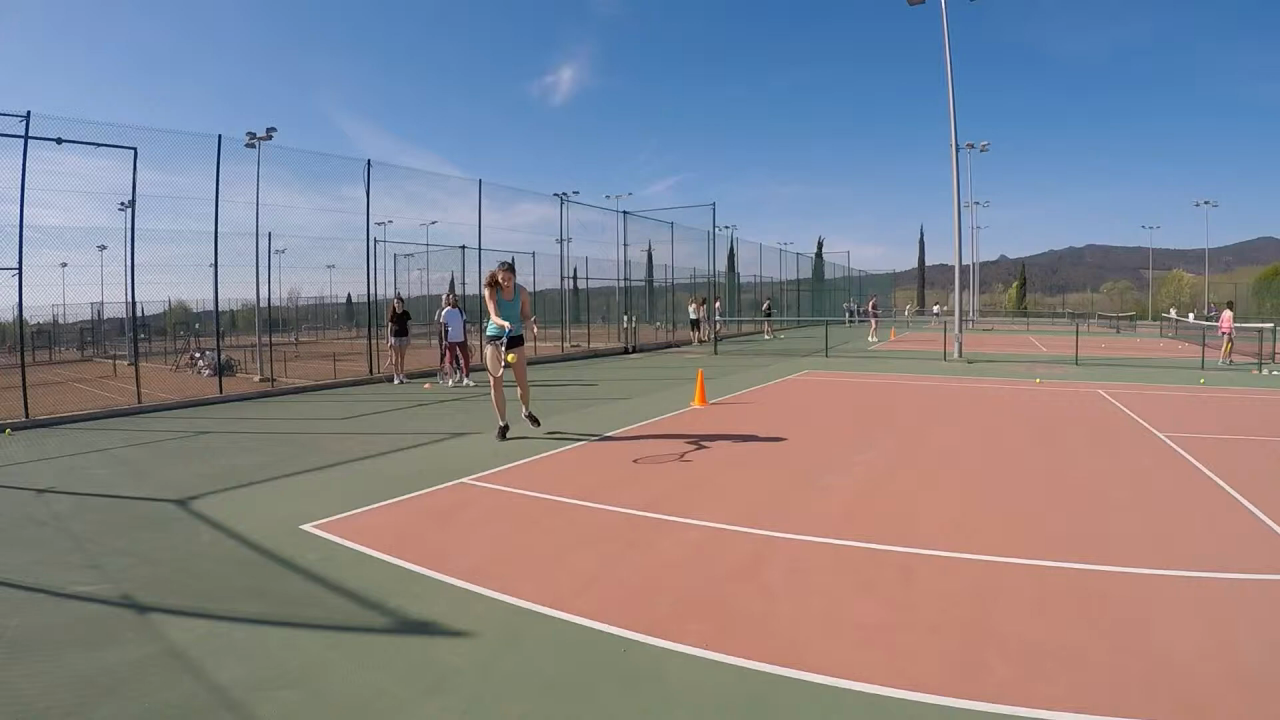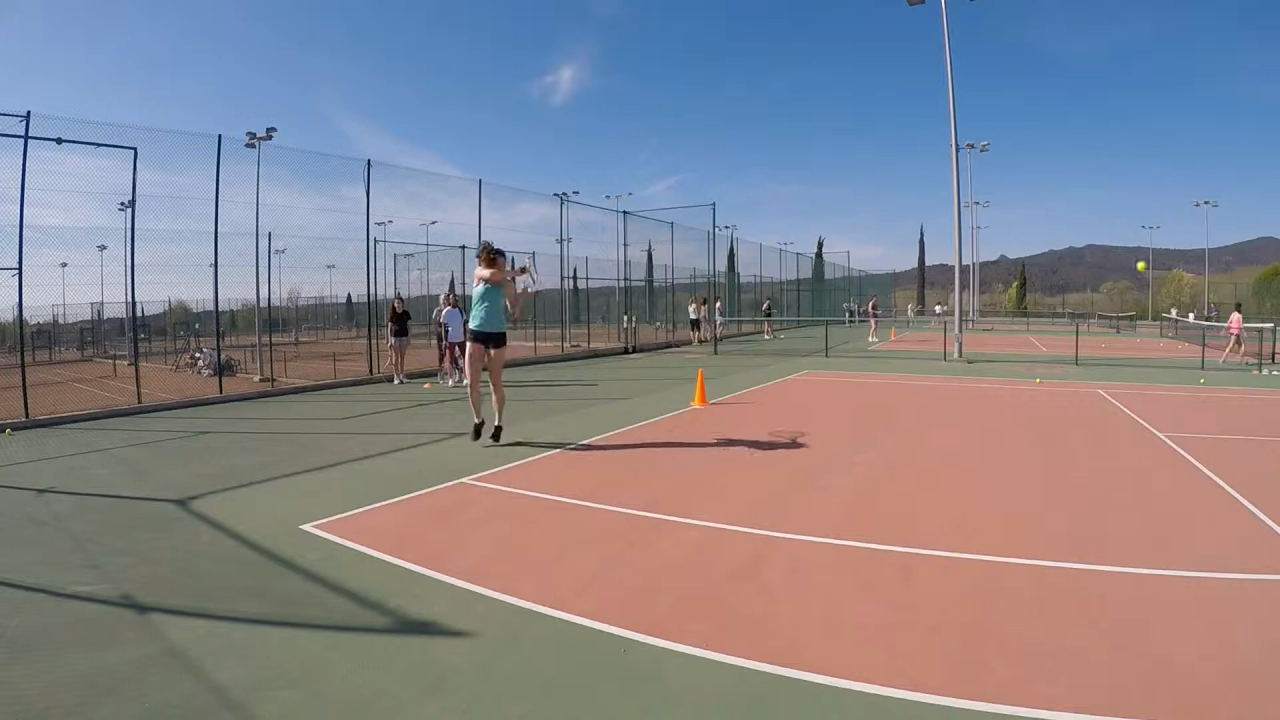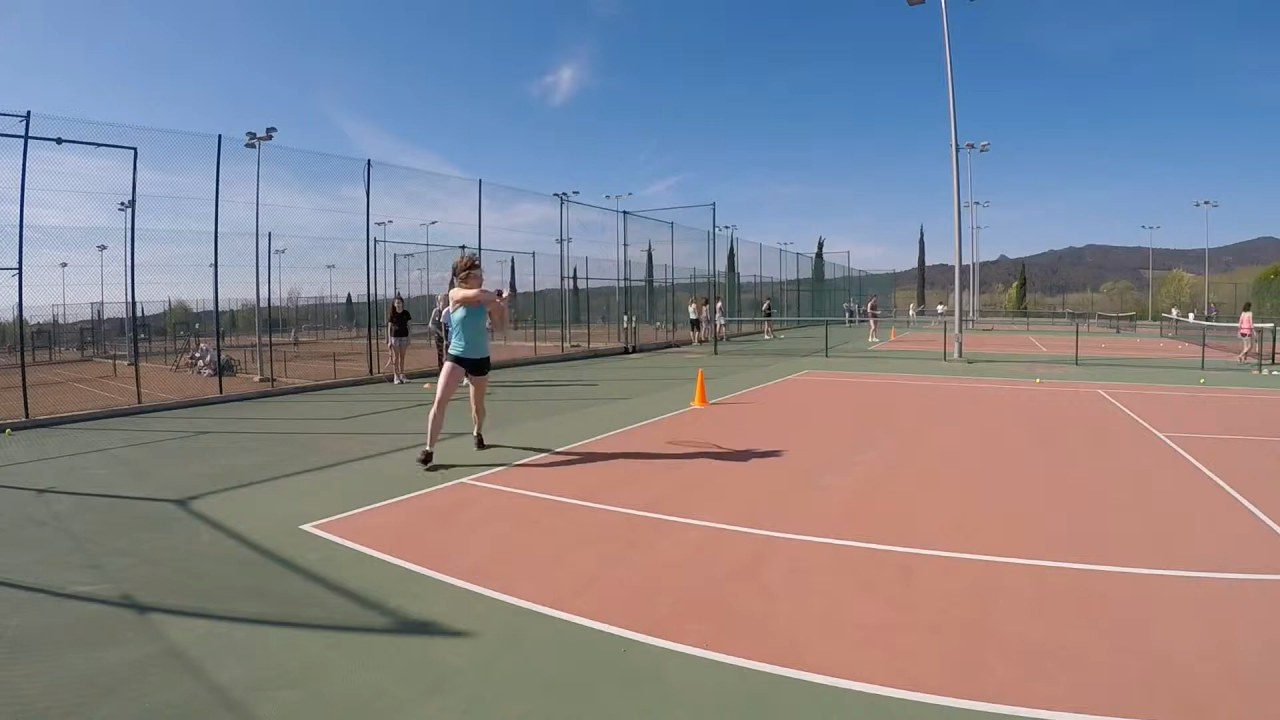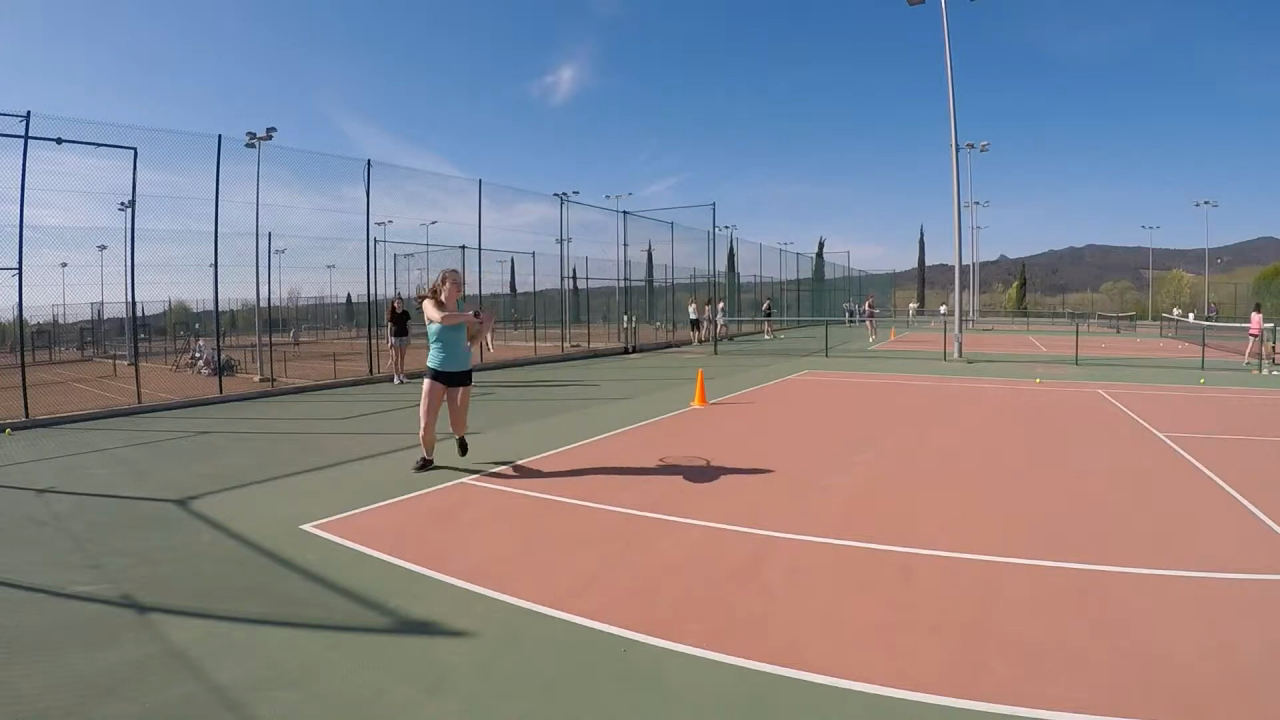
dt=0.2s
person 1, frame 1
left shoulder: (522, 292)
right shoulder: (490, 290)
left elbow: (527, 317)
right elbow: (494, 316)
left wrist: (532, 323)
right wrist: (504, 324)
left hip: (515, 338)
right hip: (495, 337)
left knee: (523, 382)
right knee: (495, 383)
left ankle: (526, 411)
person 1, frame 2
left shoulder: (507, 285)
right shoulder: (479, 273)
left elbow: (514, 315)
right elbow: (492, 273)
left wrist: (517, 299)
right wrist: (514, 275)
left hip: (497, 335)
right hip: (476, 334)
left knee: (495, 383)
right knee: (472, 381)
right ankle: (478, 420)
person 1, frame 3
left shoulder: (485, 300)
right shoulder: (455, 294)
left elbow: (500, 324)
right elbow: (477, 293)
left wrist: (501, 304)
right wrist: (495, 298)
left hip: (480, 359)
right hip: (456, 357)
left knee: (477, 406)
right knee: (440, 401)
left ankle: (477, 432)
person 1, frame 4
left shoulder: (464, 309)
right shoulder: (430, 304)
left elbow: (472, 341)
right elbow: (441, 318)
left wrist: (483, 326)
right wrist: (470, 318)
left hip: (461, 372)
right hip: (436, 371)
left knee: (458, 425)
right knee: (427, 424)
left ankle: (459, 434)
right ankle: (427, 455)
